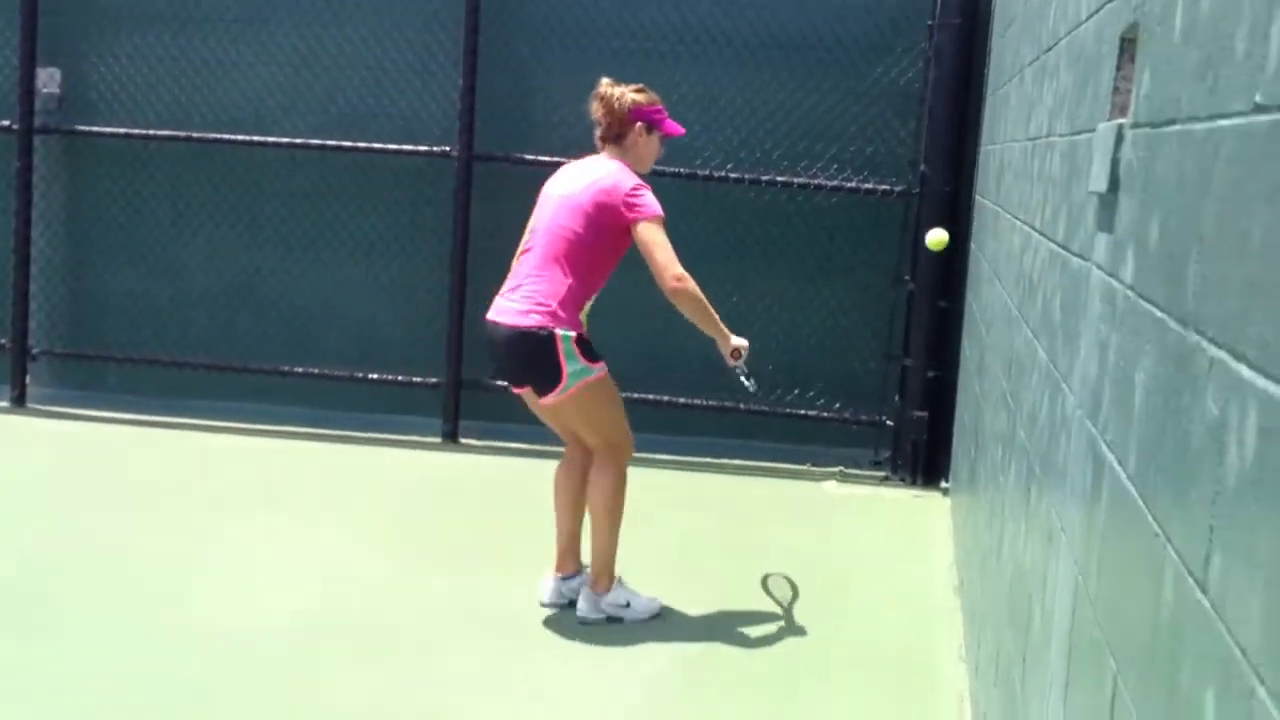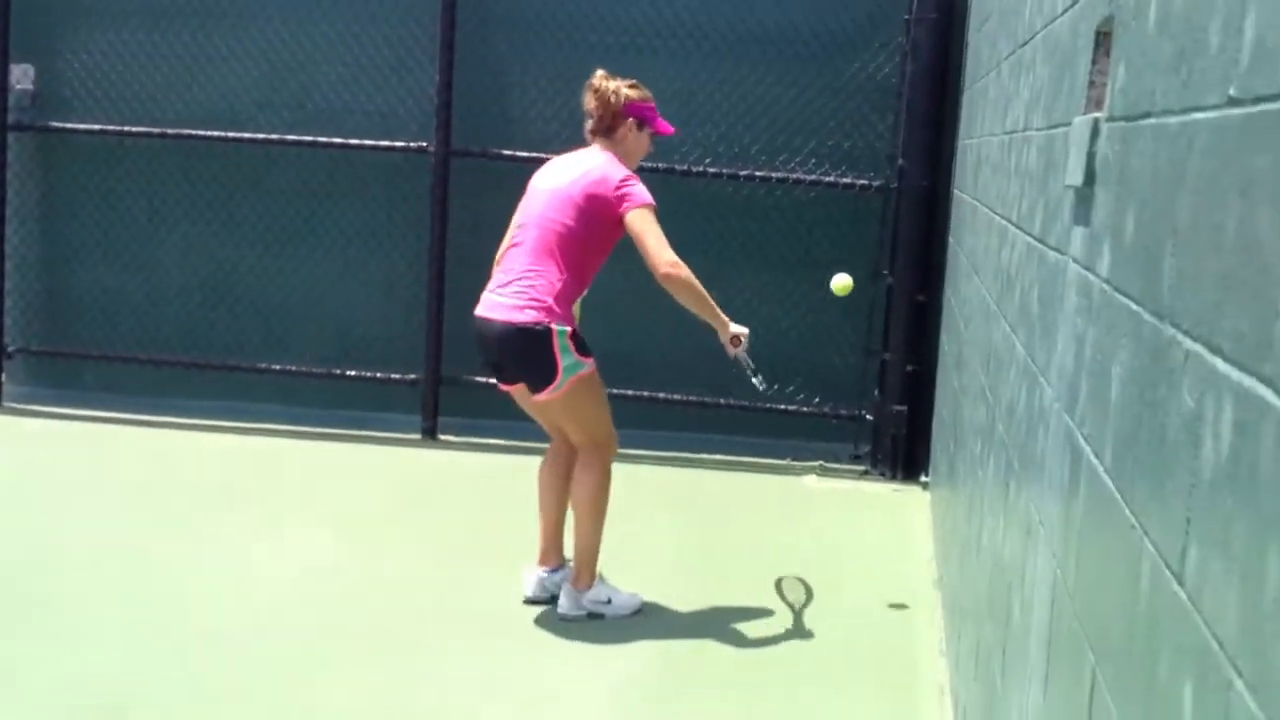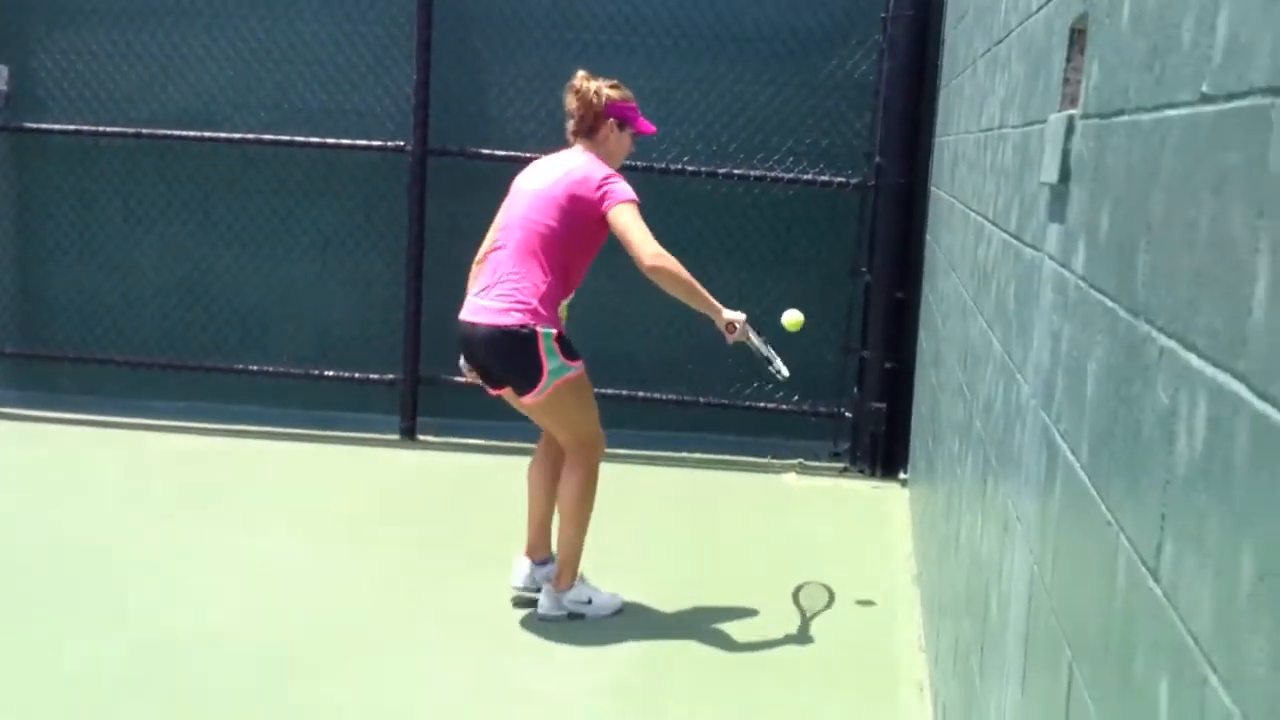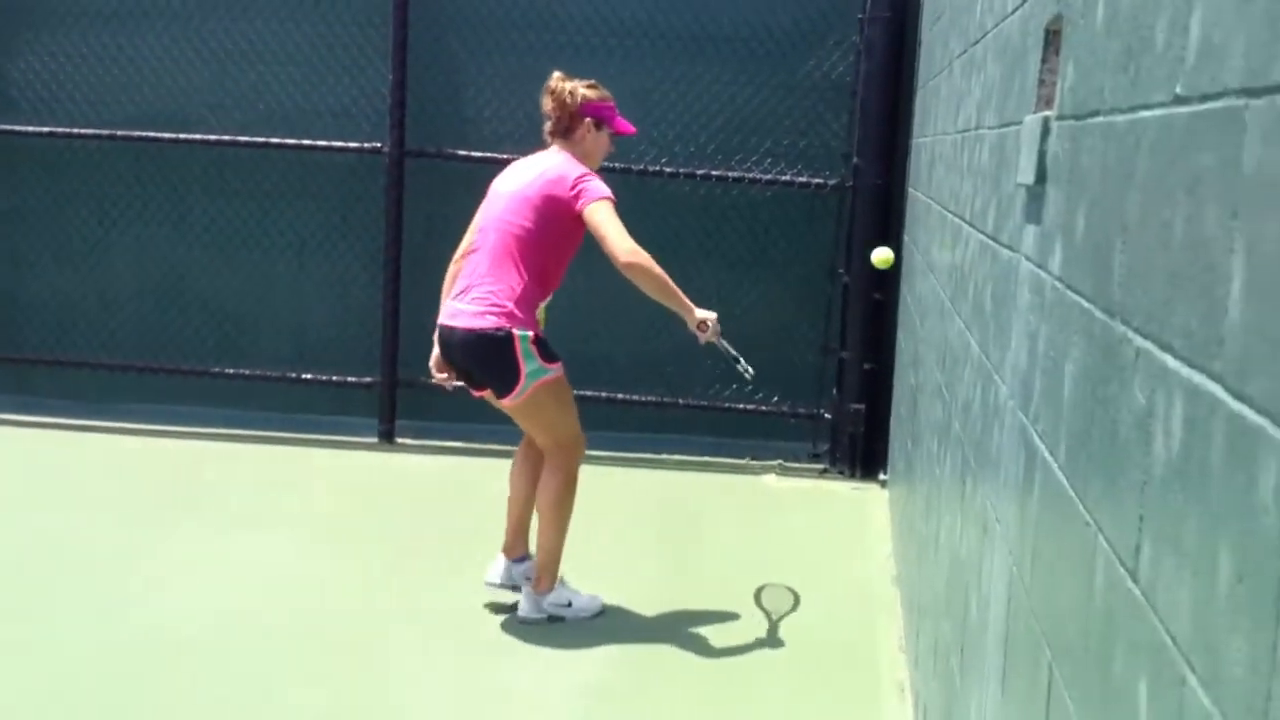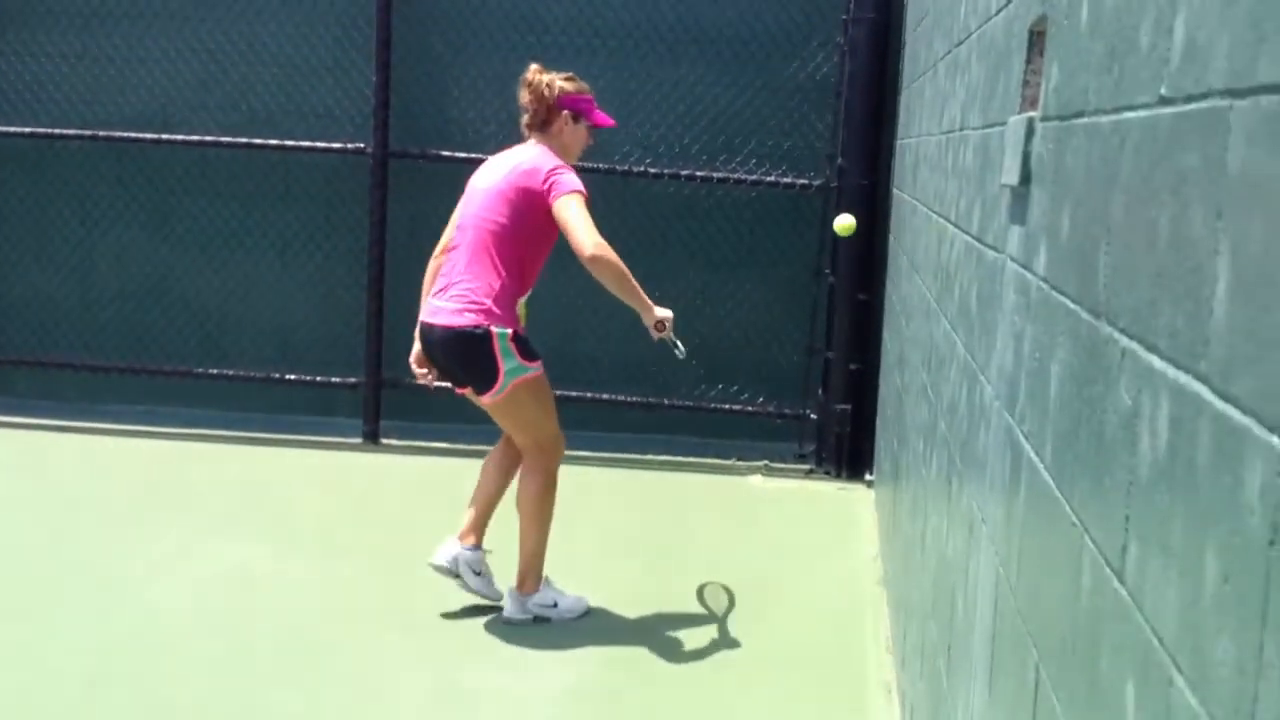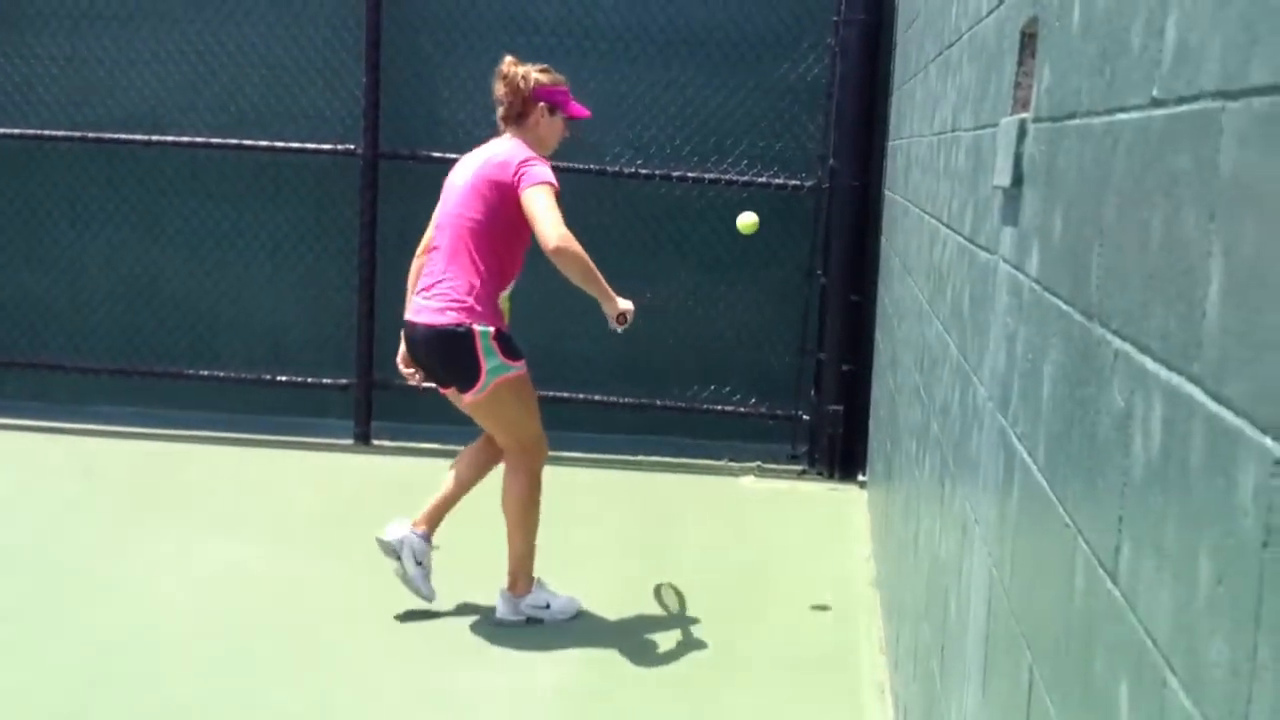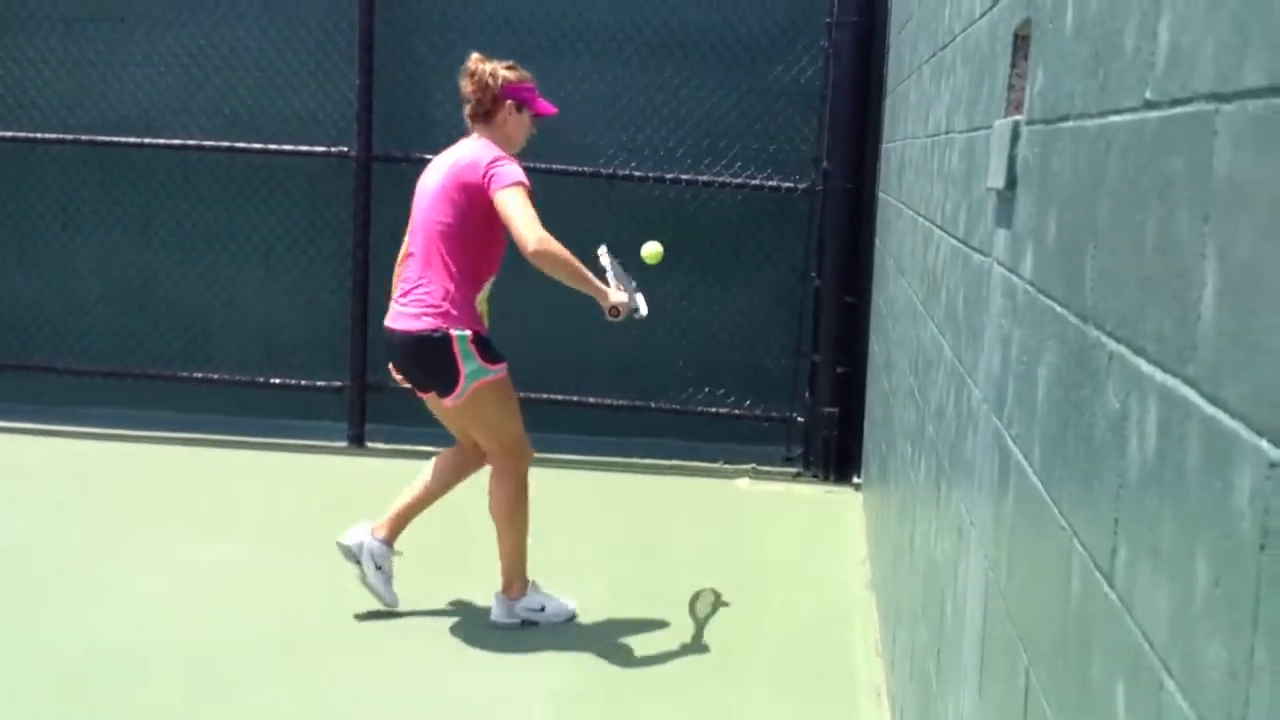
dt=0.1s
person 1, frame 1
left shoulder: (567, 174)
right shoulder: (630, 190)
right elbow: (674, 281)
right wrist: (725, 337)
left hip: (504, 327)
right hip: (547, 336)
left knee: (583, 445)
right knee: (612, 450)
left ankle: (566, 575)
right ankle: (600, 591)
person 1, frame 2
left shoulder: (554, 168)
right shoulder: (620, 182)
right elbow: (668, 269)
right wrist: (722, 324)
left hip: (491, 323)
right hip: (538, 332)
left knee: (567, 438)
right knee: (597, 446)
left ankle: (548, 566)
right ankle: (583, 588)
person 1, frame 3
left shoulder: (536, 171)
right shoulder: (602, 181)
left elbow: (484, 255)
right elbow: (654, 262)
right wrist: (719, 313)
left hip: (477, 325)
right hip: (524, 333)
left knee: (559, 435)
right knee: (585, 447)
left ankle: (536, 560)
right ankle: (564, 587)
person 1, frame 4
left shoulder: (515, 172)
right shoulder: (578, 180)
left elbow: (460, 258)
right elbow: (629, 259)
left wrist: (441, 341)
right wrist: (689, 311)
left hip: (458, 328)
right hip: (503, 337)
left knee: (544, 435)
right knee: (565, 450)
left ankle: (512, 557)
right ankle: (543, 590)
person 1, frame 5
left shoulder: (493, 167)
right shoulder: (552, 173)
left elbow: (442, 254)
right elbow: (592, 252)
left wrist: (422, 339)
right wrist: (647, 308)
left hip: (440, 326)
right hip: (483, 333)
left knee: (522, 435)
right knee: (544, 450)
left ankle: (465, 544)
right ankle: (529, 592)
person 1, frame 6
left shoulder: (473, 162)
right shoulder: (526, 164)
left elbow: (424, 256)
right elbow: (557, 243)
left wrist: (409, 340)
right wrist: (609, 299)
left hip: (425, 326)
right hip: (467, 332)
left knee: (501, 440)
right knee: (528, 451)
left ankle: (414, 532)
right ankle: (522, 592)
person 1, frame 7
left shoulder: (444, 163)
right shoulder: (496, 165)
right elbow: (537, 246)
right wrist: (602, 292)
left hip: (406, 331)
right hip: (446, 336)
left knee: (476, 447)
right knee: (513, 454)
left ankle: (377, 535)
right ankle: (516, 595)
